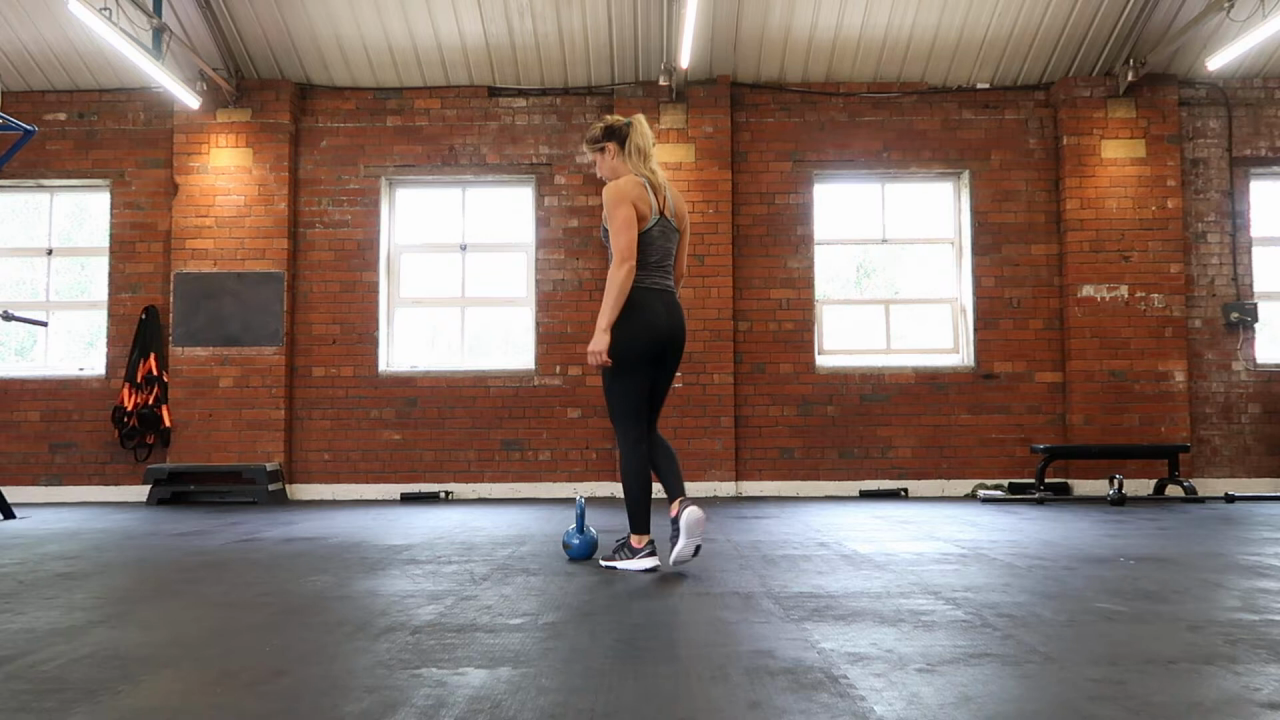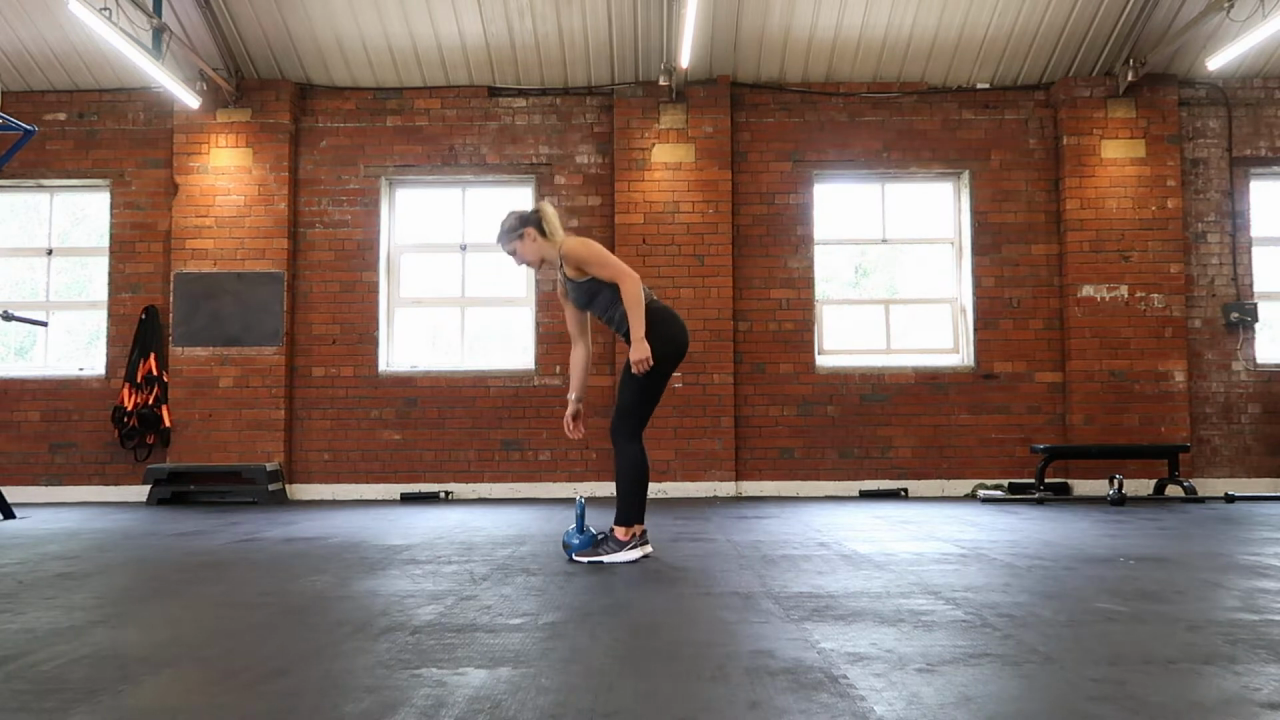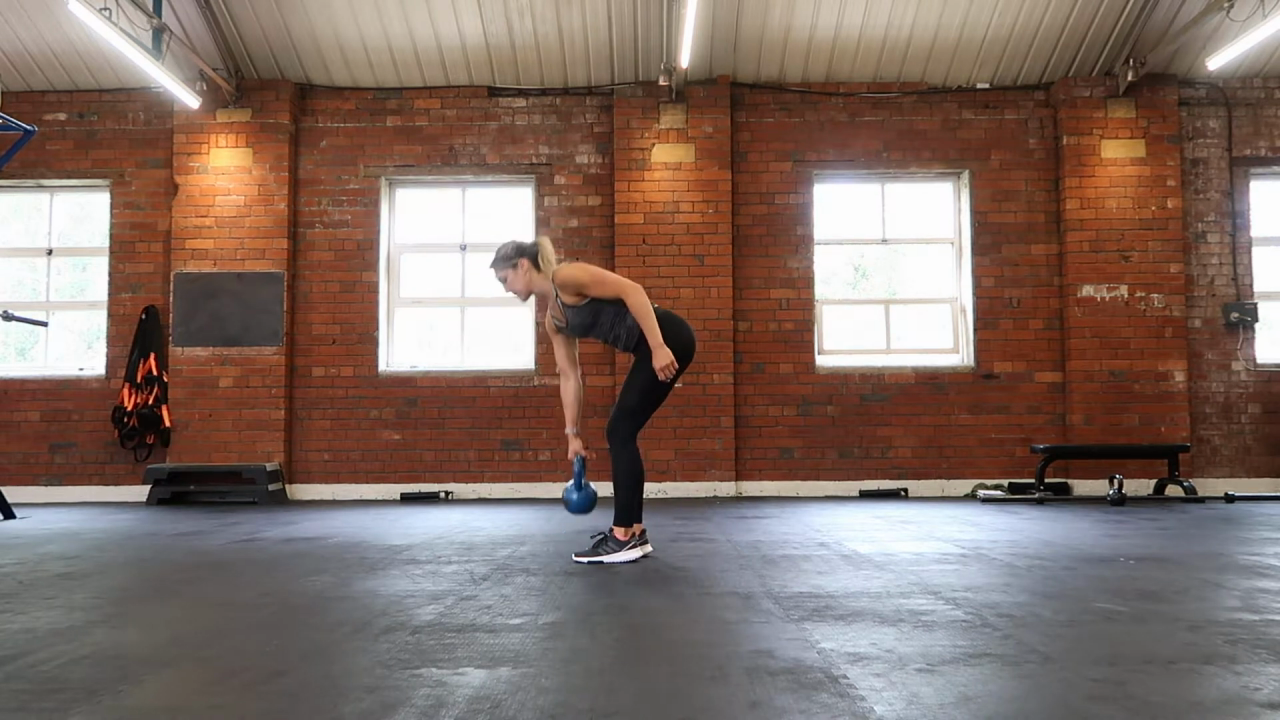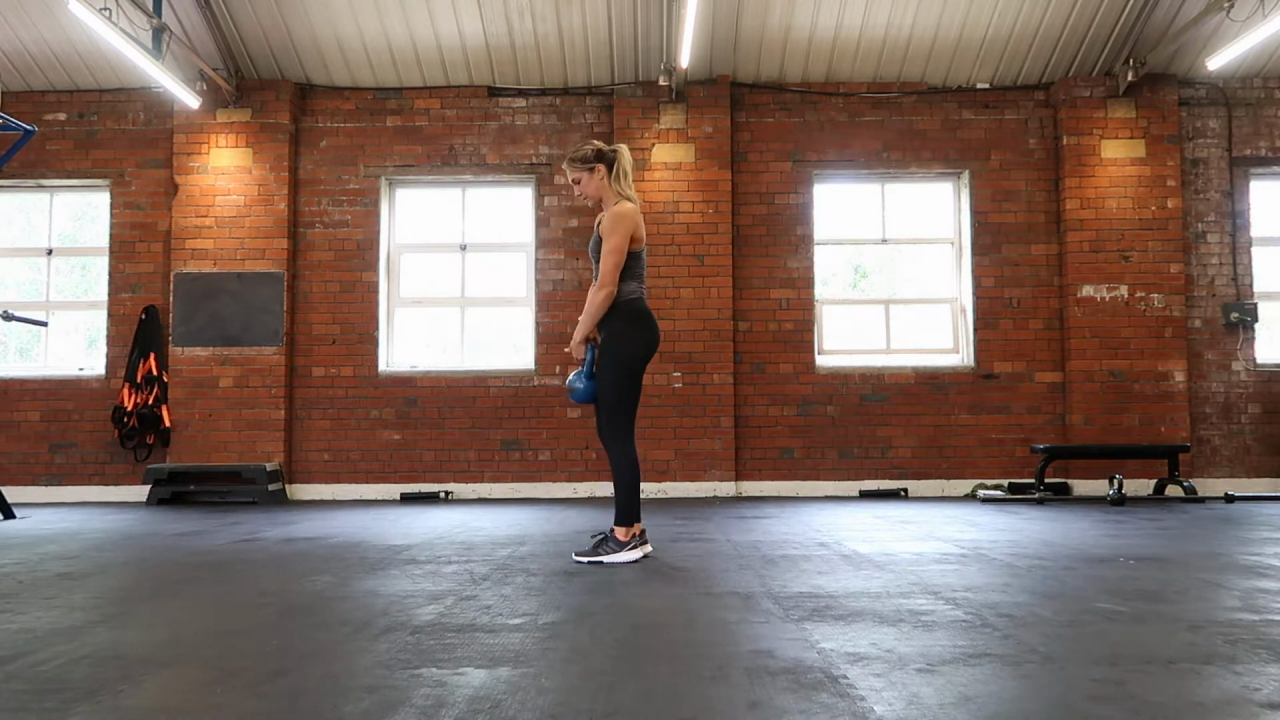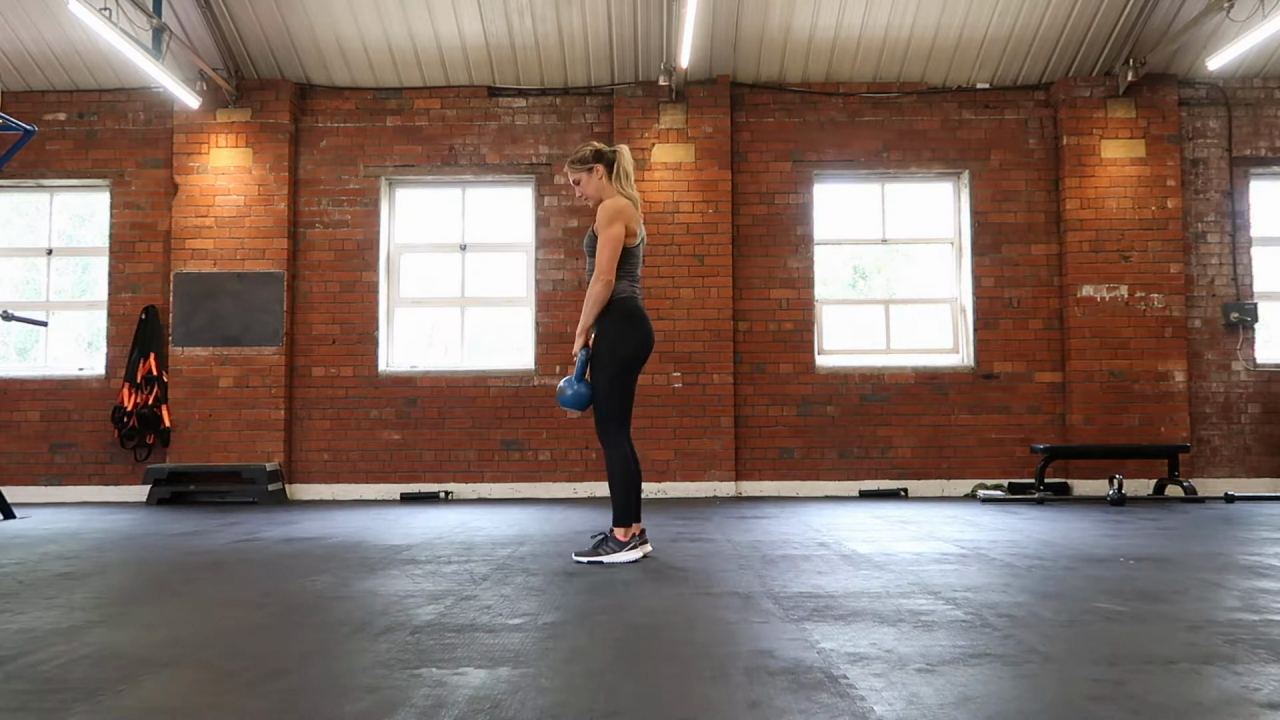
dt=1s
person 1, frame 1
left shoulder: (620, 190)
right shoulder: (671, 196)
left elbow: (625, 264)
left wrist: (602, 330)
left hip: (636, 318)
right hip: (670, 318)
left knee: (628, 431)
right knee: (646, 427)
left ankle: (640, 544)
right ankle: (681, 506)
person 1, frame 2
left shoulder: (571, 249)
right shoulder: (562, 284)
left elbow: (629, 278)
right elbow: (580, 342)
left wrist: (638, 340)
right wrist: (575, 398)
left hip: (658, 333)
right hip: (653, 336)
left knee: (624, 431)
right knee: (627, 432)
left ankle: (625, 537)
right ankle: (635, 531)
person 1, frame 3
left shoulder: (567, 276)
right shoulder: (553, 317)
left elbow: (632, 291)
right elbow: (569, 376)
left wrist: (658, 346)
right wrist: (573, 434)
left hip: (666, 338)
right hip: (649, 350)
left knee: (620, 433)
right knee: (620, 434)
left ankle: (624, 538)
right ankle: (634, 531)
person 1, frame 4
left shoulder: (622, 214)
right shoulder: (606, 217)
left elbow: (609, 286)
left wrist: (580, 335)
right wrist: (584, 328)
left hip: (629, 330)
right hip: (619, 332)
left knee: (617, 433)
right knee: (611, 432)
left ankle: (625, 537)
right ankle: (632, 530)
person 1, frame 5
left shoulder: (612, 208)
right shoulder: (628, 210)
left elbow: (604, 278)
left wrist: (581, 332)
left hip: (619, 329)
right hip: (629, 327)
left knee: (611, 433)
right knee: (617, 432)
left ankle: (623, 538)
right ankle: (632, 531)
